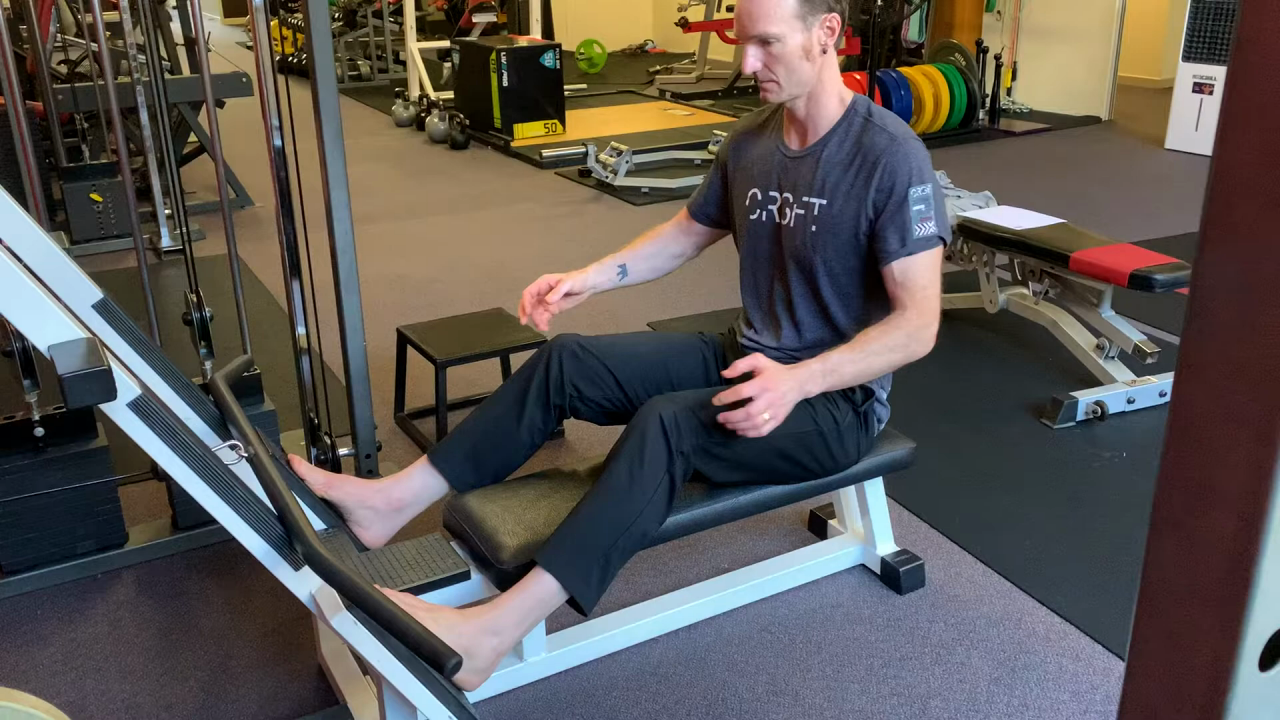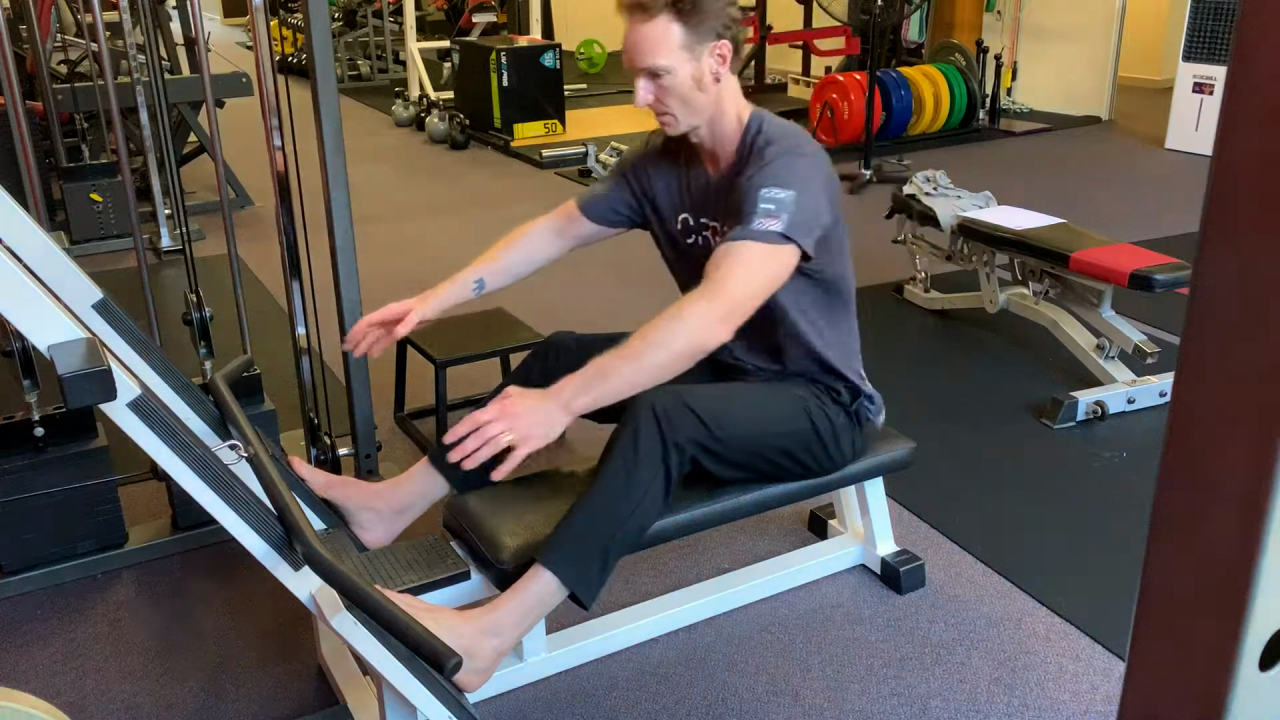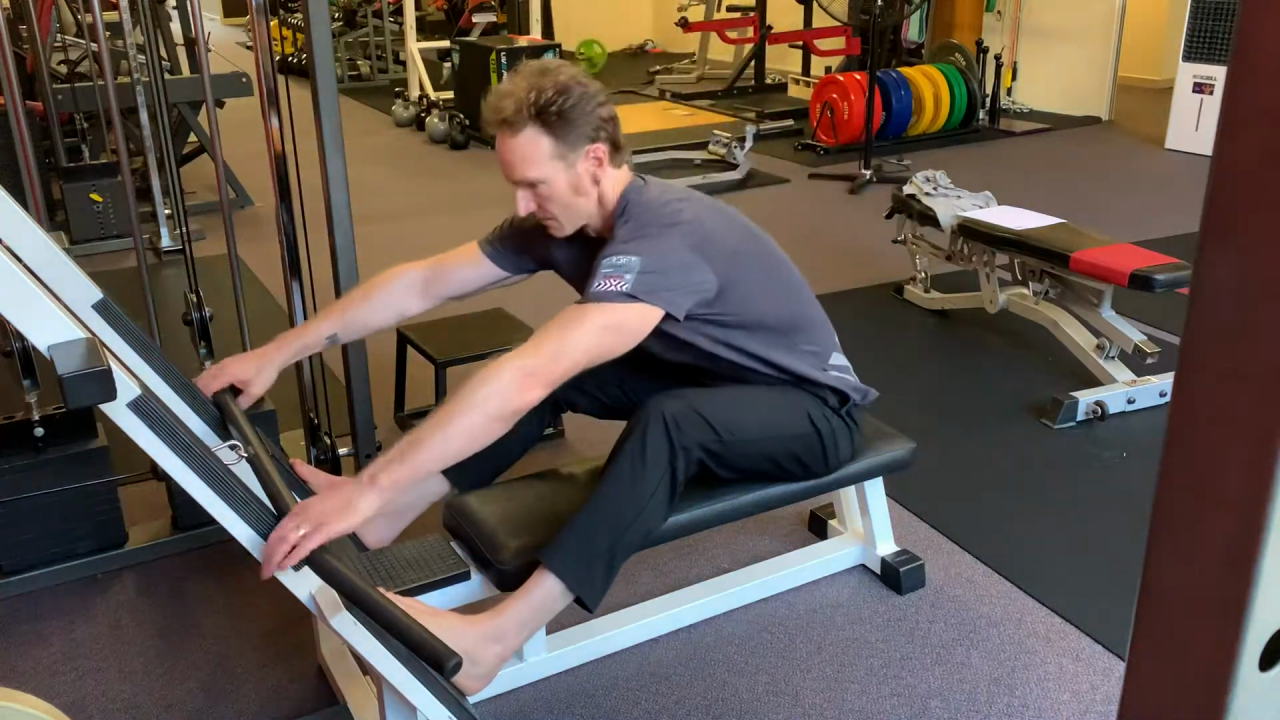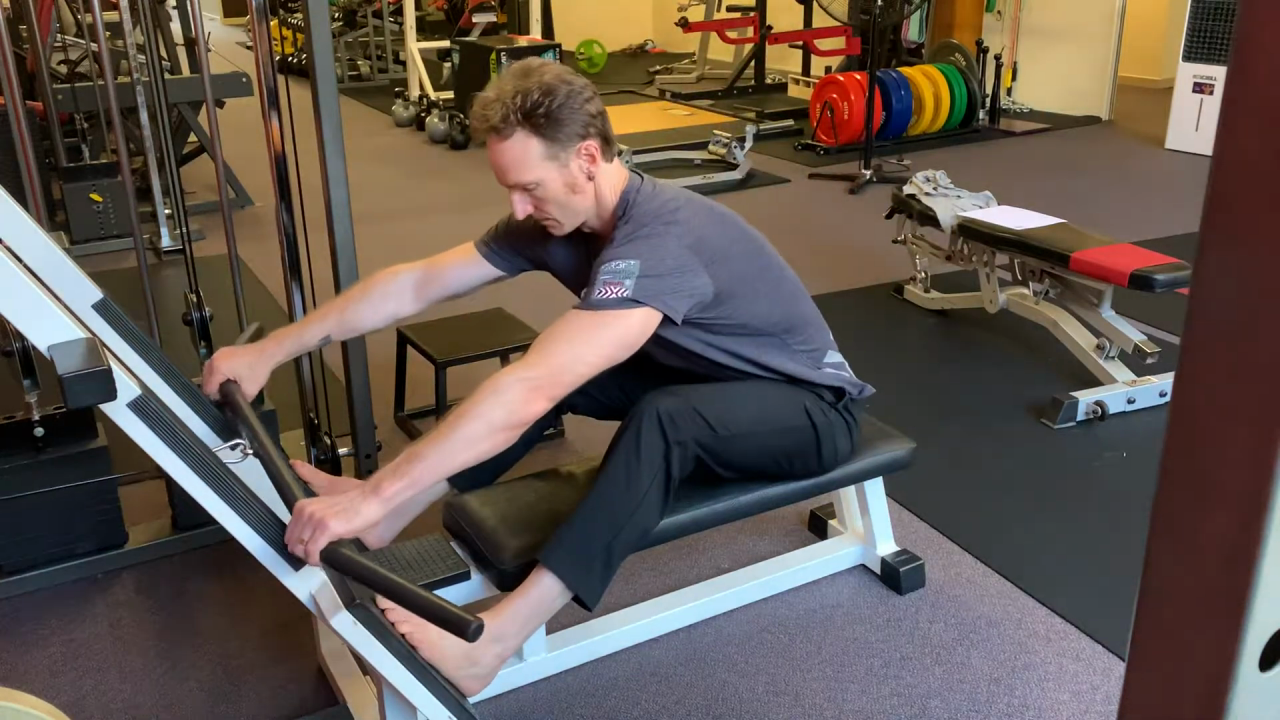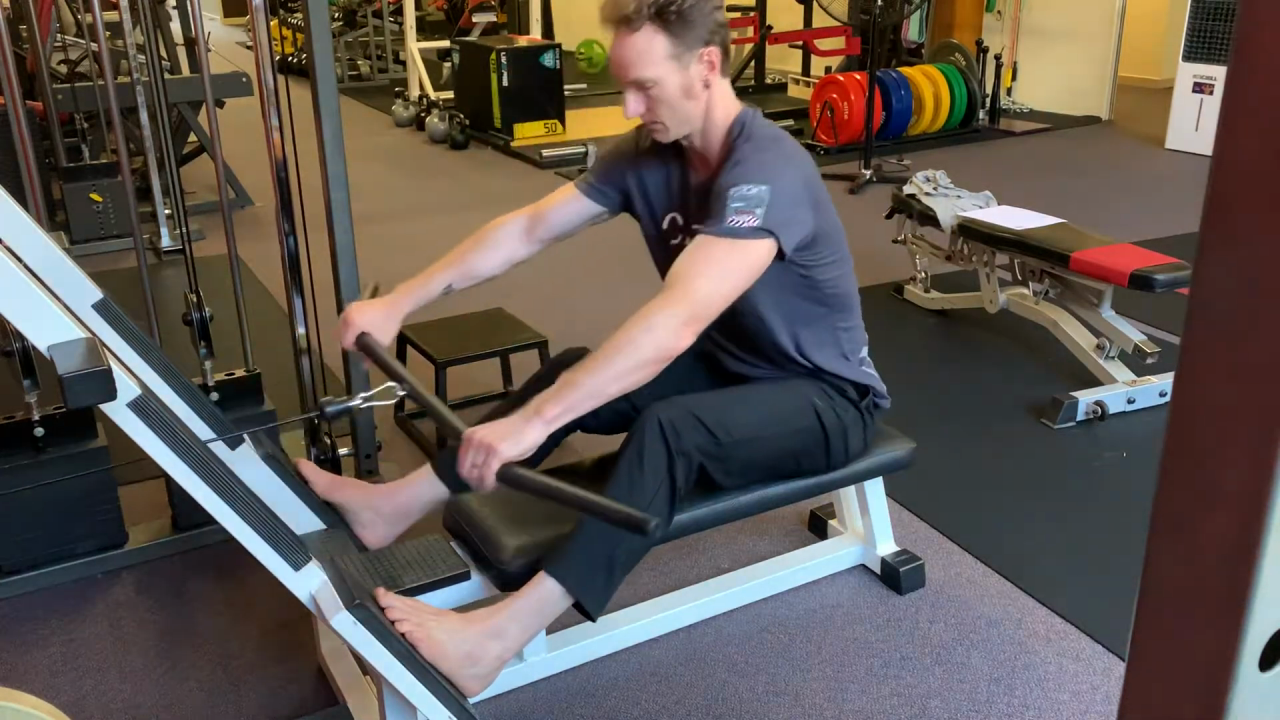
dt=0.5s
person 1, frame 1
left shoulder: (888, 156)
right shoulder: (752, 142)
left elbow: (916, 324)
right elbow: (687, 232)
left wrist: (797, 381)
right wrist: (588, 278)
left hip: (836, 399)
right hip: (753, 360)
left knee: (670, 422)
right knee: (567, 362)
left ankle: (497, 627)
right ankle: (392, 500)
person 1, frame 2
left shoulder: (785, 167)
right shoulder: (664, 160)
left elbow: (712, 316)
right elbow: (556, 229)
left wrist: (561, 405)
right wrist: (440, 296)
left hip: (820, 402)
right hip: (730, 366)
left knee: (664, 417)
right knee: (561, 355)
left ankle: (495, 630)
right ankle: (392, 502)
person 1, frame 3
left shoulder: (662, 238)
right shoulder: (559, 220)
left elbow: (521, 383)
right elbow: (421, 284)
left wrist: (367, 490)
right wrist: (275, 354)
left hip: (810, 406)
right hip: (715, 371)
left knee: (670, 422)
right knee: (549, 370)
left ankle: (497, 637)
right ankle: (393, 515)
person 1, frame 4
left shoulder: (659, 239)
right shoulder: (555, 218)
left elbow: (528, 394)
right elbow: (416, 285)
left wrist: (372, 496)
right wrist: (267, 352)
left hip: (808, 405)
right hip: (712, 370)
left knee: (664, 418)
right knee: (548, 373)
left ankle: (490, 638)
right ankle: (392, 516)
person 1, frame 5
left shoulder: (762, 172)
right shoulder: (654, 147)
left elbow: (673, 321)
right elbow: (530, 225)
left wrist: (528, 424)
right wrist: (404, 299)
left hip: (826, 395)
right hip: (728, 363)
left knee: (670, 429)
right knee: (573, 374)
left ankle: (499, 635)
right ankle: (396, 504)
